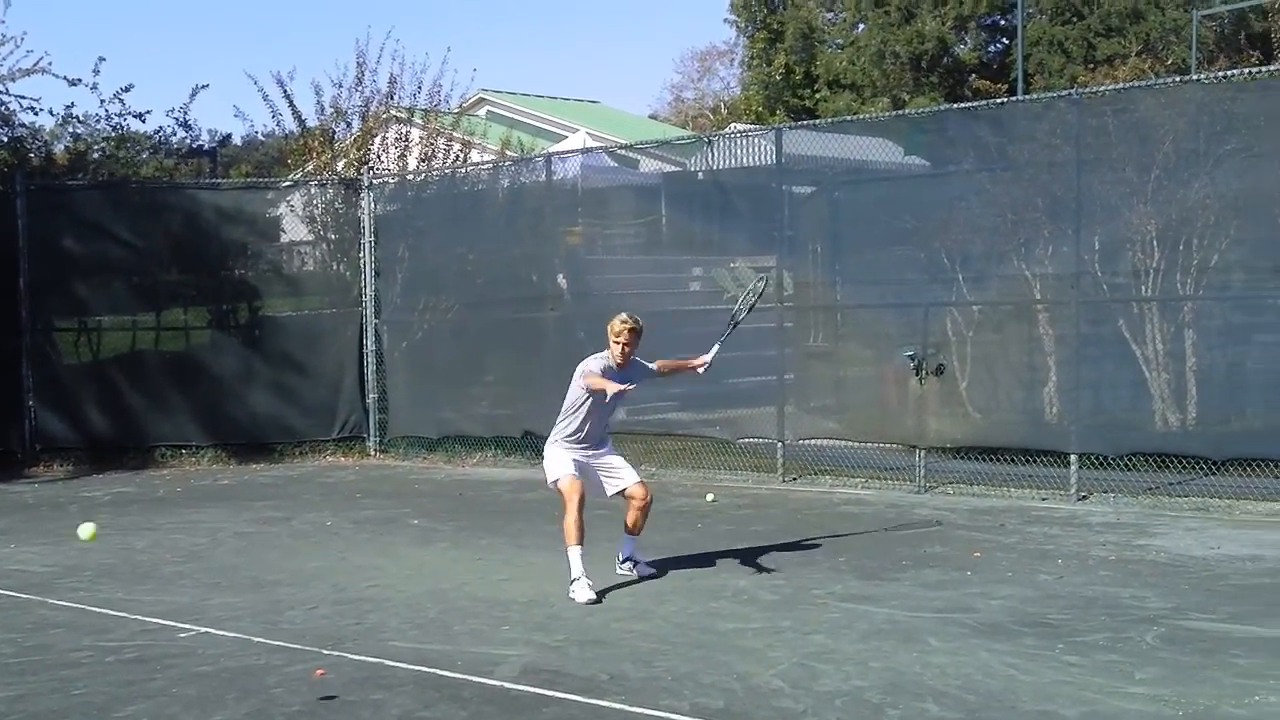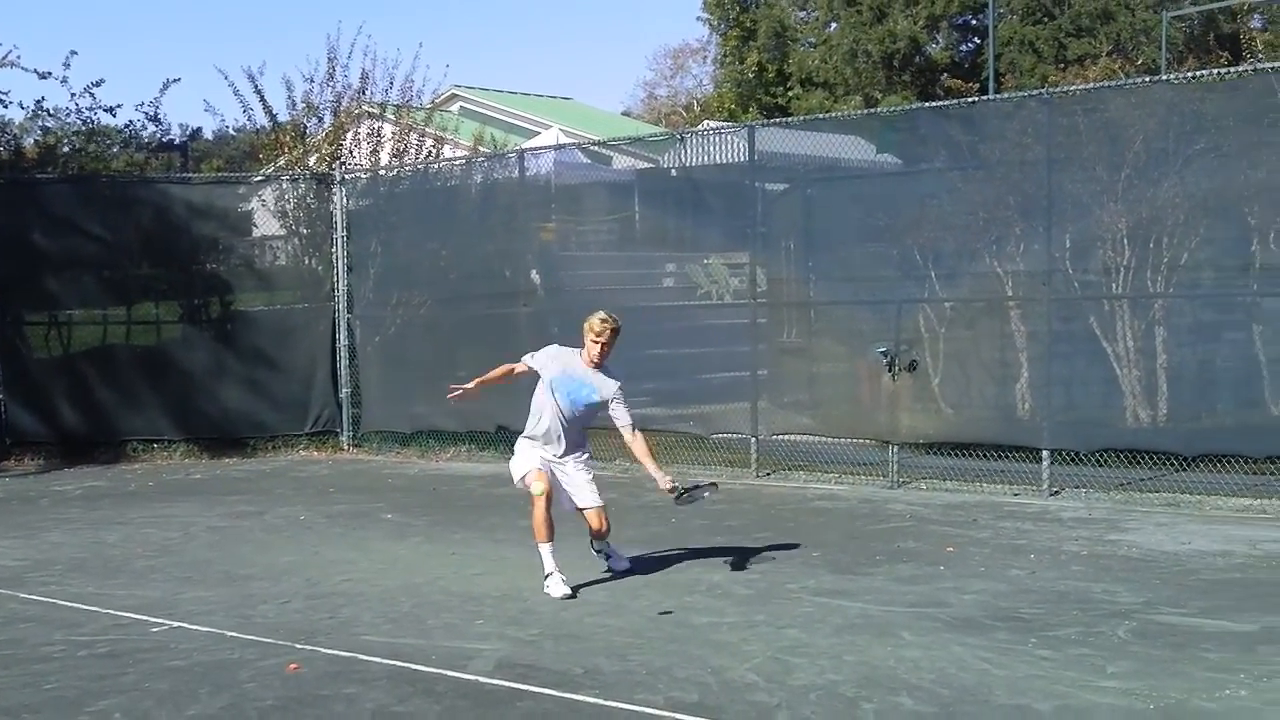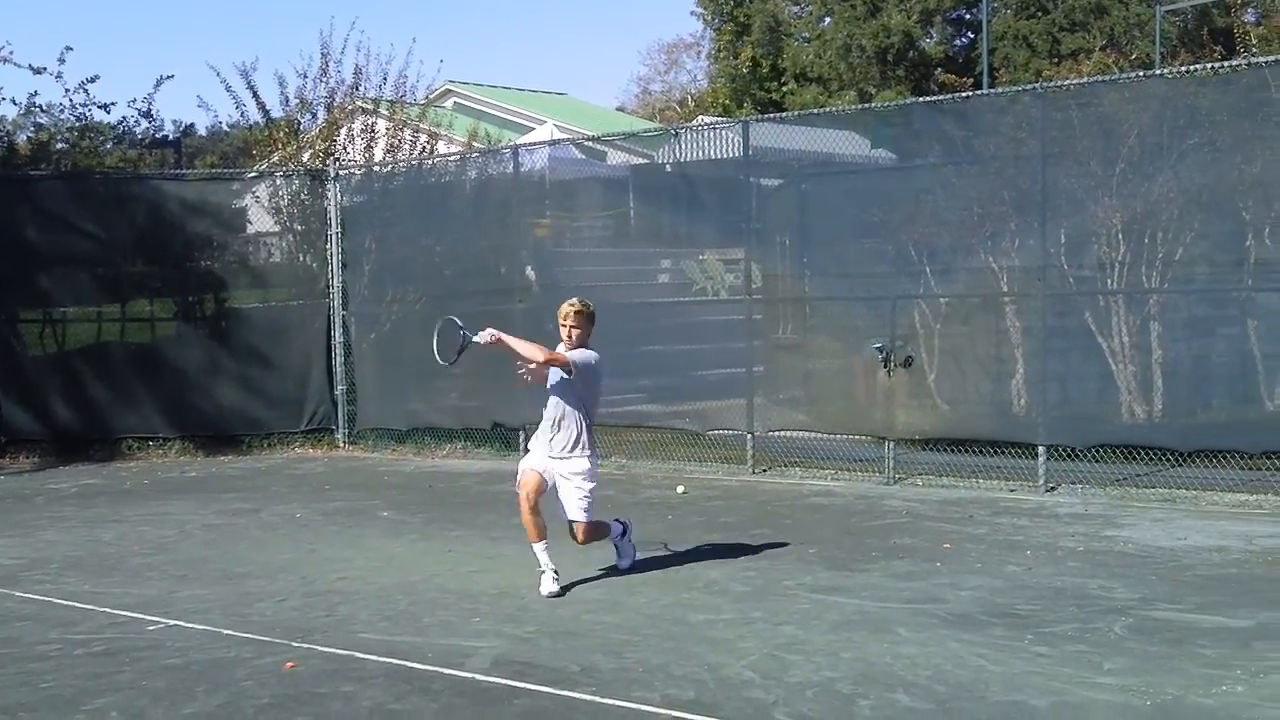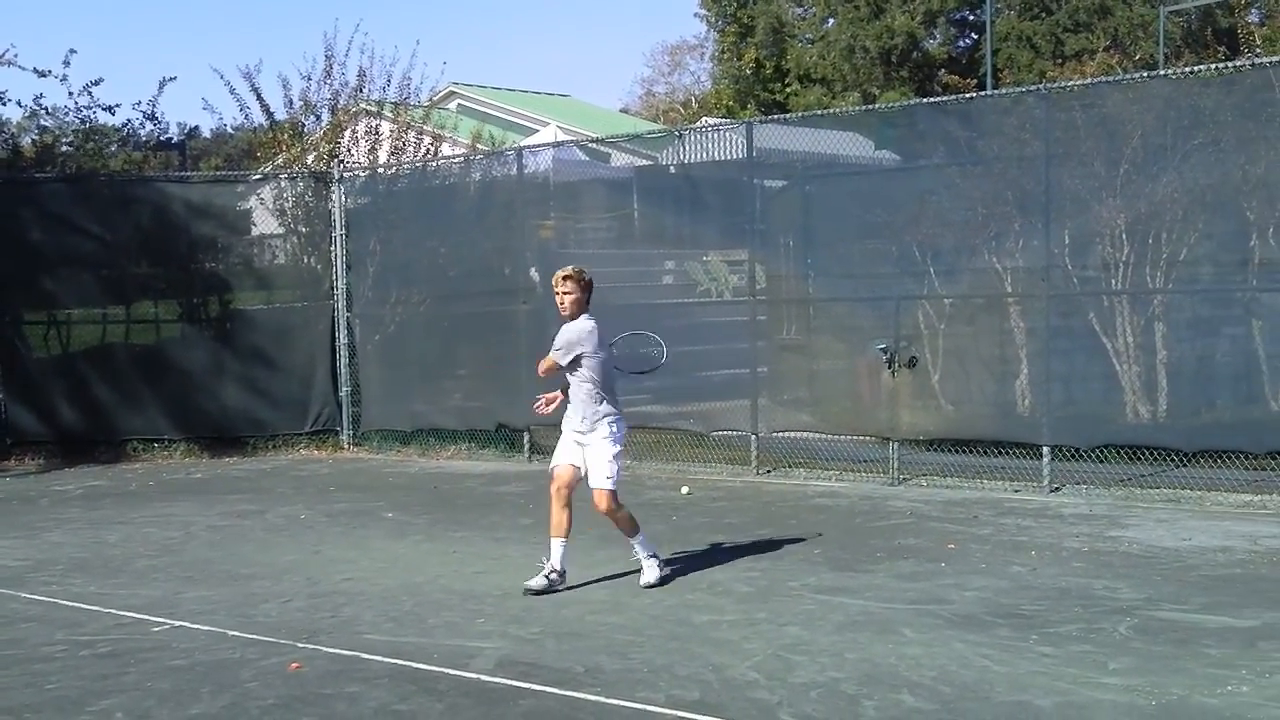
dt=0.2s
person 1, frame 1
left shoulder: (634, 367)
right shoulder: (596, 365)
left elbow: (659, 368)
right elbow: (590, 380)
left wrist: (696, 363)
right wrist: (608, 386)
left hip: (599, 449)
right hip: (564, 448)
left knee: (640, 500)
right knee: (574, 498)
left ankle: (626, 558)
right ankle: (577, 578)
person 1, frame 2
left shoulder: (609, 388)
right shoulder: (555, 355)
left elbow: (632, 435)
right elbow: (515, 368)
left wrist: (657, 472)
right wrist: (476, 383)
left hip: (571, 457)
right hip: (533, 448)
left knee: (599, 526)
right knee: (542, 492)
left ankle: (604, 548)
right ankle: (552, 573)
person 1, frame 3
left shoulder: (588, 360)
right shoulder: (560, 354)
left elbow: (544, 356)
left wrist: (502, 337)
right wrist: (537, 371)
left hip: (574, 457)
right hip: (541, 448)
left knee: (582, 535)
right knee: (527, 494)
left ankle: (617, 529)
right ankle: (546, 570)
person 1, frame 4
left shoulder: (576, 330)
right shoulder: (583, 329)
left elbow: (543, 369)
right wrist: (560, 395)
left hip: (600, 431)
right hip: (576, 429)
left knee: (605, 503)
right knee: (560, 488)
left ankle: (649, 557)
right ankle: (555, 570)
